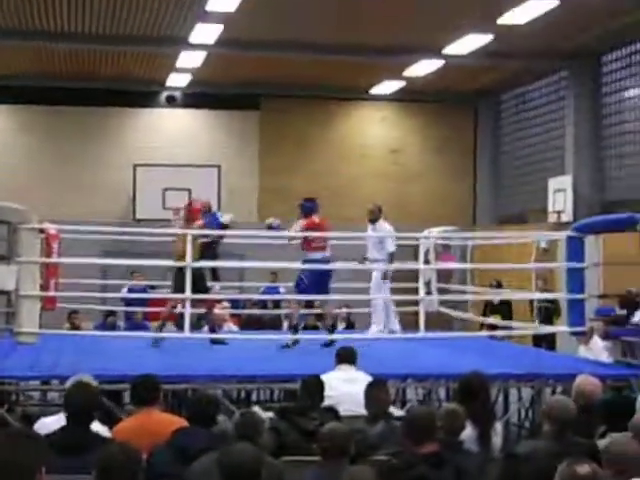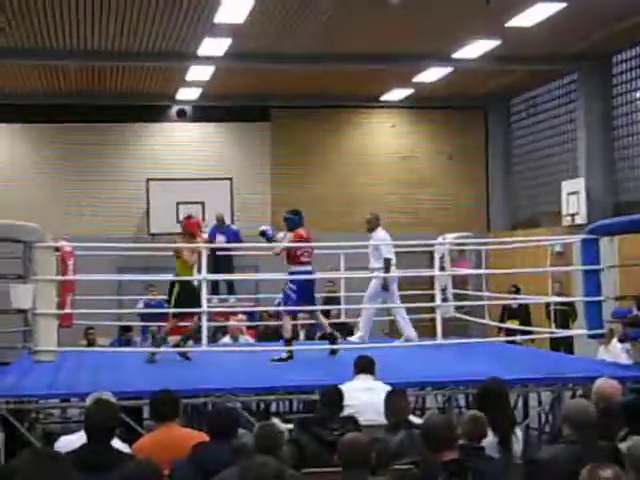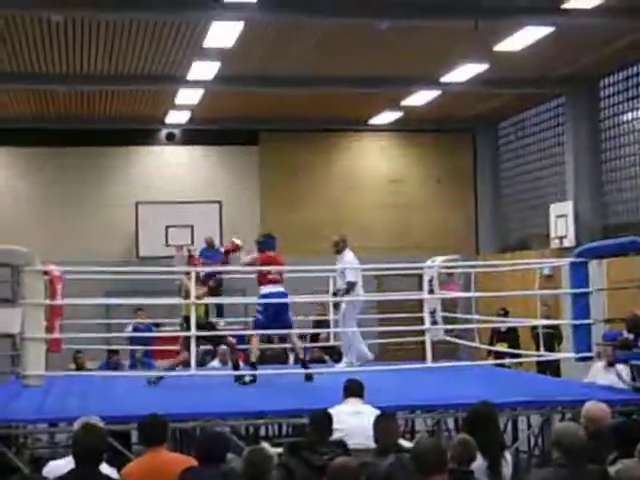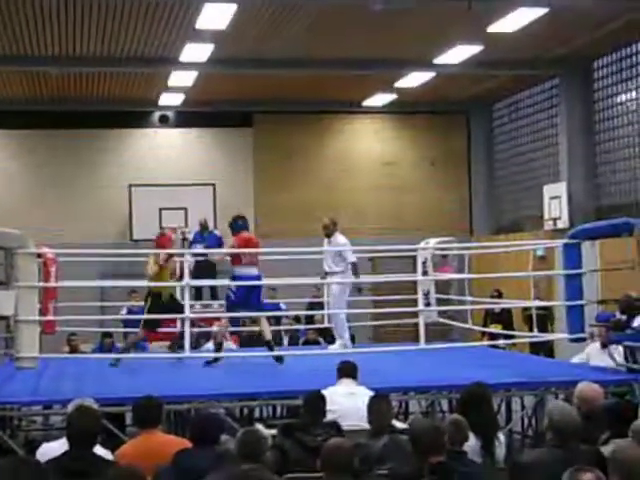
dt=0.5s
person 1, frame 1
left shoulder: (304, 223)
right shoulder: (324, 223)
left elbow: (290, 237)
left hip: (312, 264)
right hip: (325, 262)
left knee: (297, 299)
right knee: (324, 299)
left ankle: (295, 336)
right ankle: (331, 335)
person 1, frame 2
left shoulder: (291, 236)
right shoulder: (307, 235)
left elbow: (277, 251)
left wrist: (270, 238)
left hip: (297, 277)
right hip: (308, 275)
left knee: (286, 313)
right knee: (315, 310)
left ankle: (288, 351)
right ankle: (333, 340)
person 1, frame 3
left shoulder: (258, 257)
right shoulder: (280, 259)
left elbow: (243, 262)
left hip: (267, 298)
right hip: (282, 296)
left knee: (256, 335)
right knee: (291, 333)
left ankle: (253, 373)
right ankle: (306, 369)
person 1, frame 4
left shoulder: (236, 240)
right shoulder: (255, 241)
left hip: (239, 280)
right hip: (255, 279)
right knee: (260, 316)
left ankle: (217, 353)
right ankle: (272, 351)
person 2, frame 1
left shoulder: (196, 228)
right shoulder: (180, 228)
right elbow: (179, 251)
left hip: (195, 266)
right hip: (182, 268)
left knee: (208, 301)
right knee: (175, 301)
left ankle: (213, 335)
right ankle: (158, 331)
person 2, frame 2
left shoulder: (191, 243)
right shoulder: (180, 243)
right elbow: (191, 261)
right wrist: (197, 247)
left hip: (188, 284)
right hip: (180, 285)
left knee: (199, 317)
right knee: (174, 321)
left ankle: (180, 344)
right ankle: (152, 352)
person 2, frame 3
left shoulder: (201, 281)
right shoulder: (186, 281)
right elbow: (197, 294)
right wrist: (208, 286)
left hip: (203, 322)
right hip: (191, 322)
left knee: (232, 344)
right knee: (185, 357)
left ankle: (238, 374)
right ankle: (158, 376)
person 2, frame 4
left shoulder: (172, 259)
right shoulder: (153, 258)
left elbow: (175, 278)
right elbow: (150, 275)
right wrist: (161, 263)
left hip: (168, 297)
right hip: (155, 297)
right knee: (143, 333)
left ankle: (174, 346)
right ankle: (119, 356)
person 3, frame 1
left shoulder: (386, 228)
right shoulder: (370, 227)
left elbow: (391, 251)
left wrist: (386, 269)
right wrist: (365, 259)
left hip: (382, 266)
right hip: (374, 265)
left knee: (377, 296)
right knee: (385, 297)
left ankle: (377, 328)
right ankle: (393, 327)
person 3, frame 2
left shoulder: (381, 236)
right shoulder: (376, 236)
left elbow: (387, 259)
left wrist: (385, 279)
left hip: (383, 275)
right hip: (388, 275)
left knee: (369, 304)
right knee: (395, 305)
left ankle: (362, 336)
right ankle: (409, 335)
person 3, frame 3
left shoulder: (349, 259)
right shoulder: (342, 258)
left elbow: (352, 282)
left wrist: (340, 297)
right wrist: (337, 291)
left hip: (351, 297)
right hip: (347, 296)
left knee: (347, 328)
right knee: (349, 328)
left ankle: (349, 360)
right ankle: (363, 354)
person 3, frame 4
left shoulder: (342, 242)
right shoulder: (326, 241)
left elbow: (353, 262)
right wrist: (325, 274)
left hip: (341, 279)
right hip: (332, 279)
left knee: (337, 311)
right knee: (333, 311)
left ankle: (343, 342)
right ankle: (343, 341)
